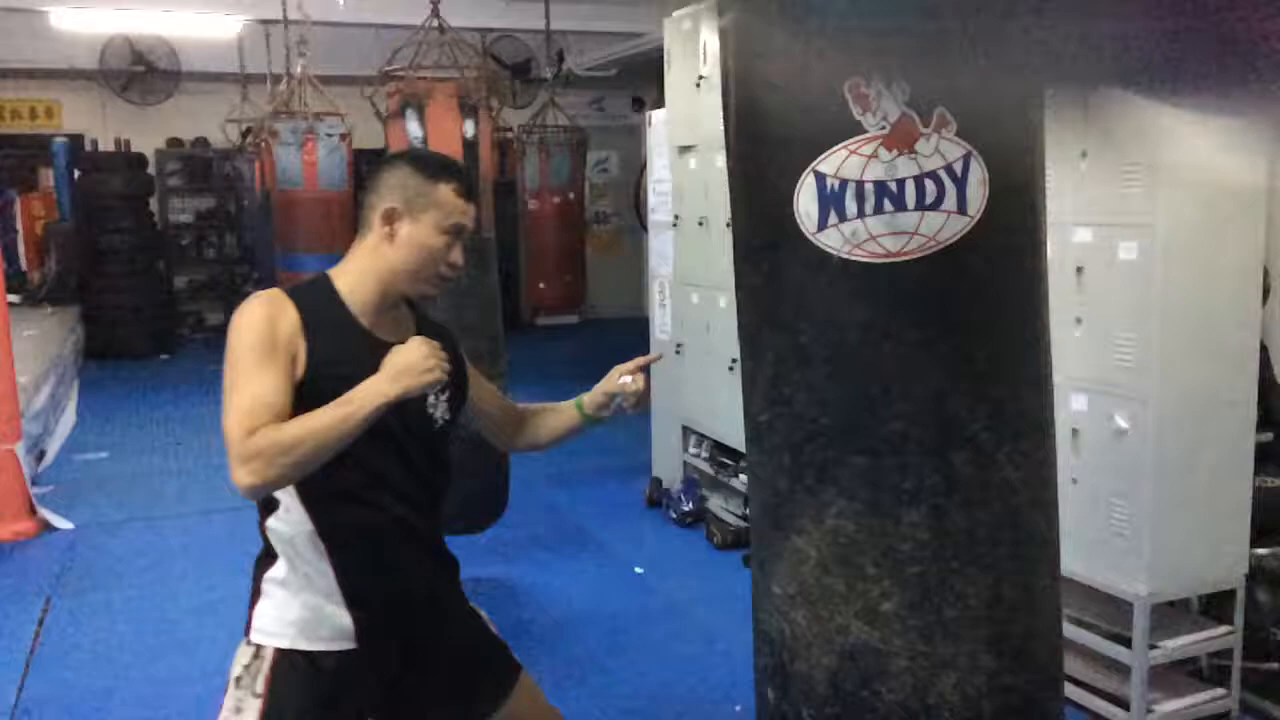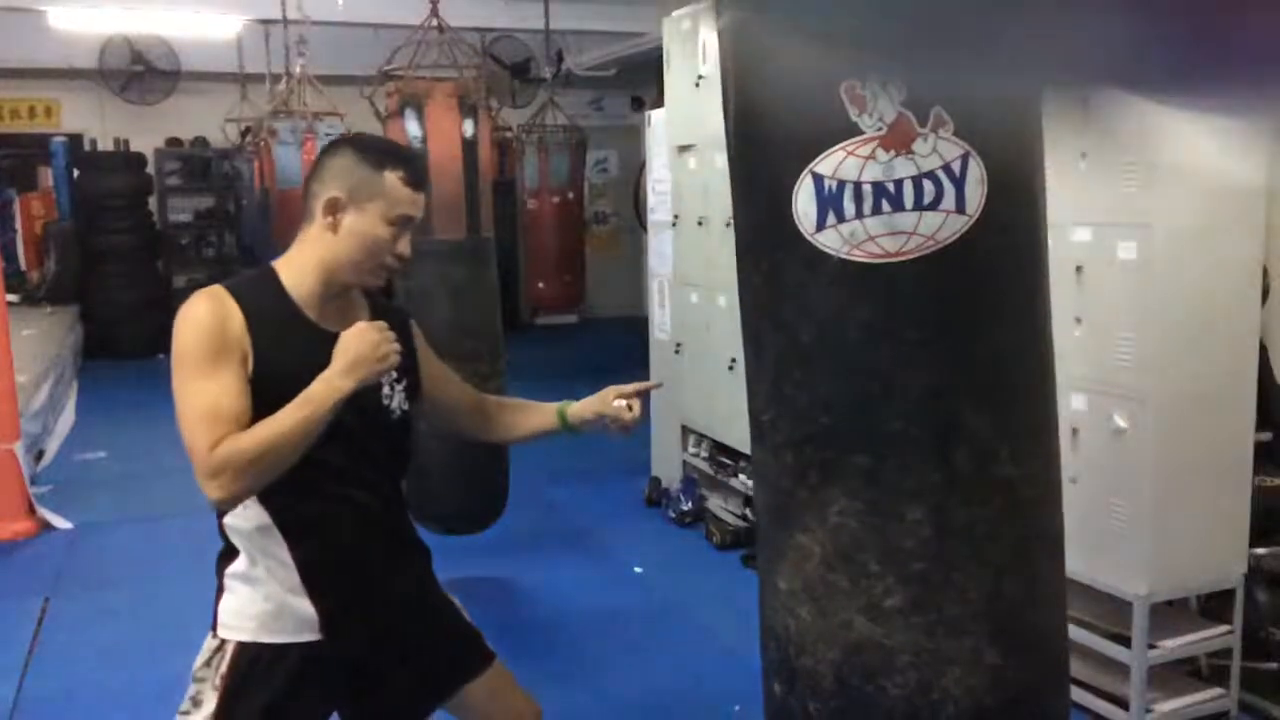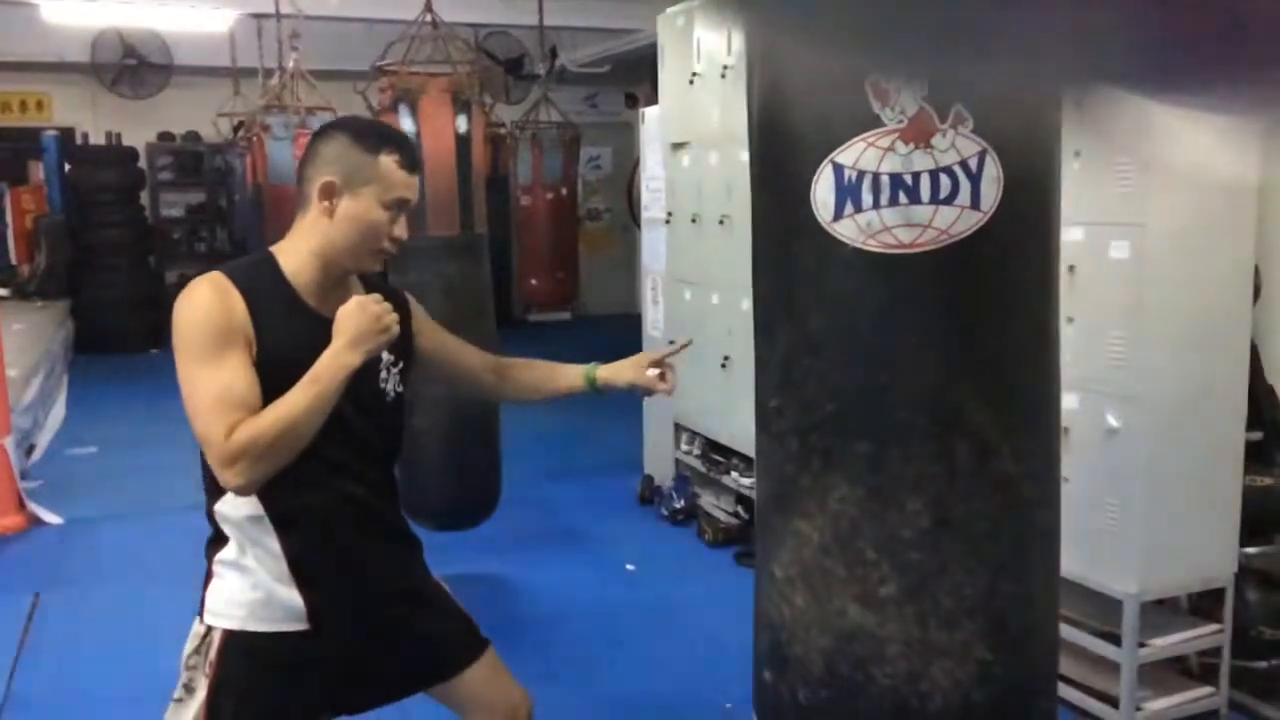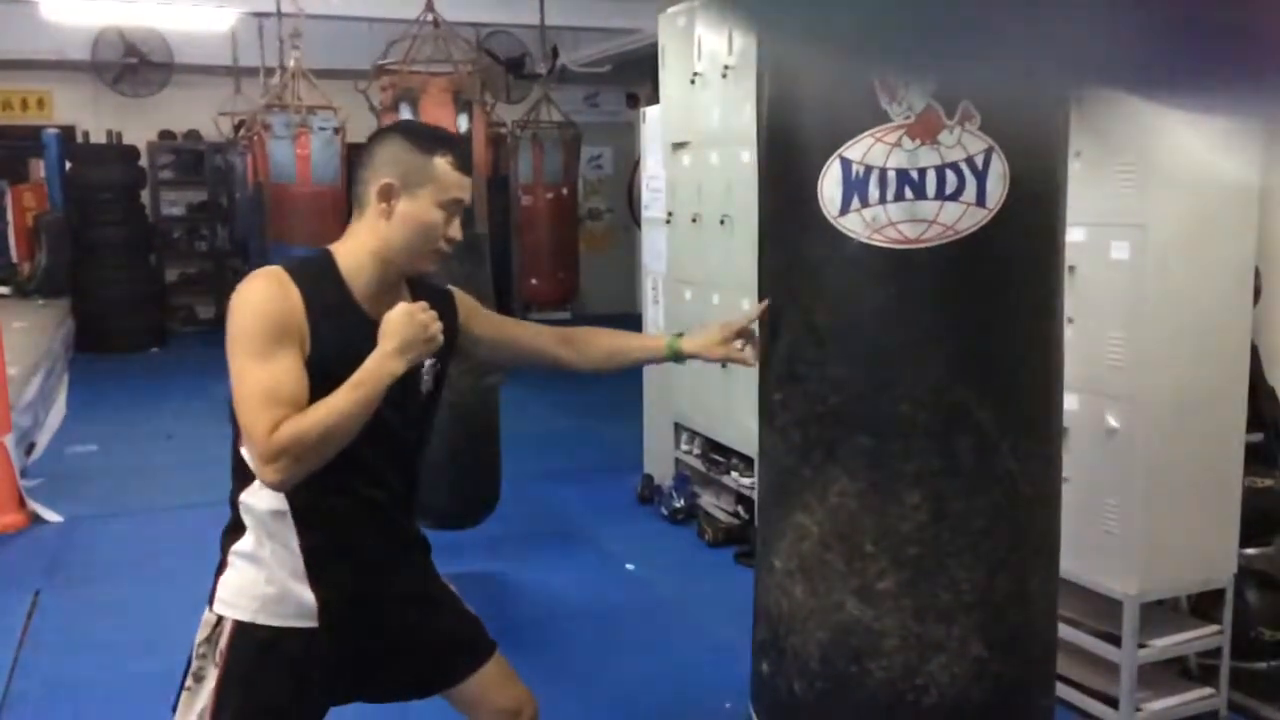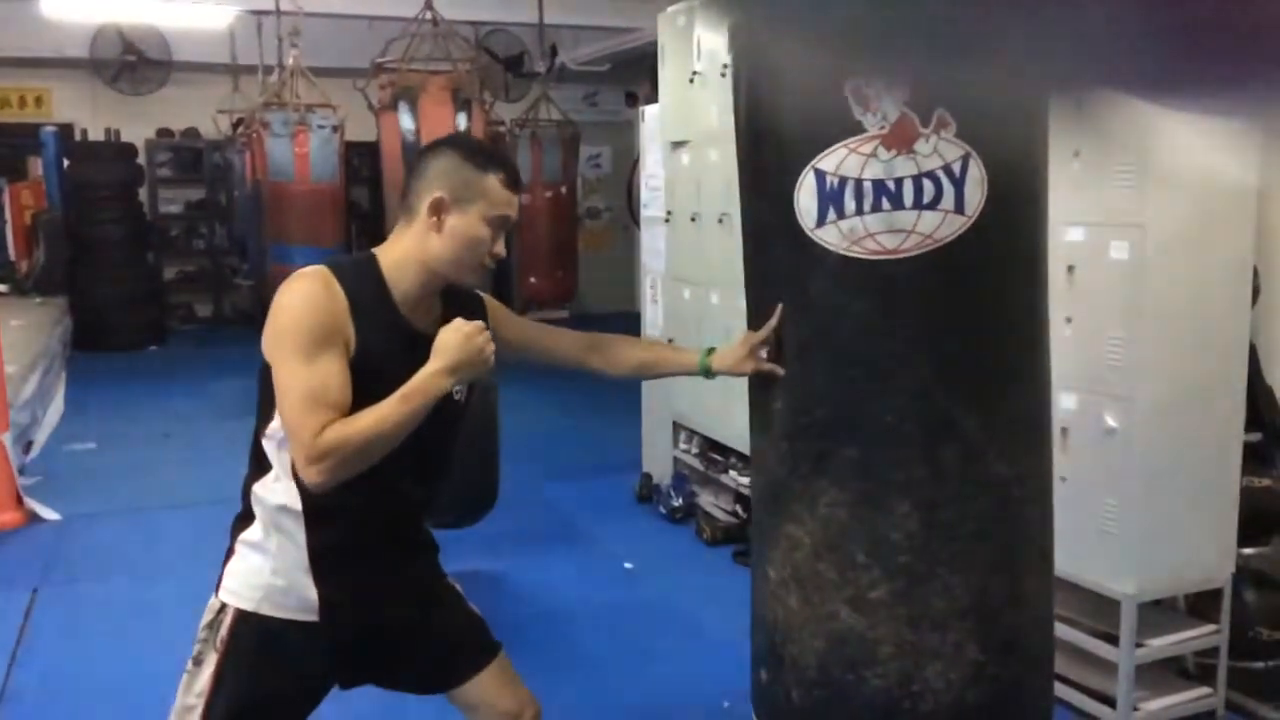
dt=0.5s
person 1, frame 1
left shoulder: (432, 342)
right shoulder: (277, 317)
left elbow: (511, 427)
right elbow: (252, 468)
left wrist: (593, 404)
right wrist: (383, 387)
left hip: (425, 602)
right hip: (311, 624)
person 1, frame 2
left shoulder: (392, 326)
right shoulder: (219, 316)
left elbow: (477, 414)
right elbow: (221, 478)
left wrist: (577, 412)
right wrist: (341, 378)
left hip: (396, 588)
right hip: (278, 616)
person 1, frame 3
left shoulder: (390, 307)
right shoulder: (218, 302)
left elbow: (494, 375)
right elbow: (238, 465)
left wrist: (605, 374)
right wrist: (345, 354)
left hip: (386, 574)
right hip: (268, 604)
person 1, frame 4
left shoulder: (439, 306)
right shoulder: (274, 296)
left elbow: (562, 345)
right elbow: (278, 460)
left wrist: (685, 345)
right wrist: (389, 359)
left hip: (394, 574)
right hip: (279, 600)
person 1, frame 5
left shoulder: (469, 312)
right shoulder: (317, 297)
left elbow: (593, 350)
right elbow: (319, 462)
left wrist: (712, 360)
right wrist: (441, 373)
left hip: (400, 567)
right hip: (285, 587)
